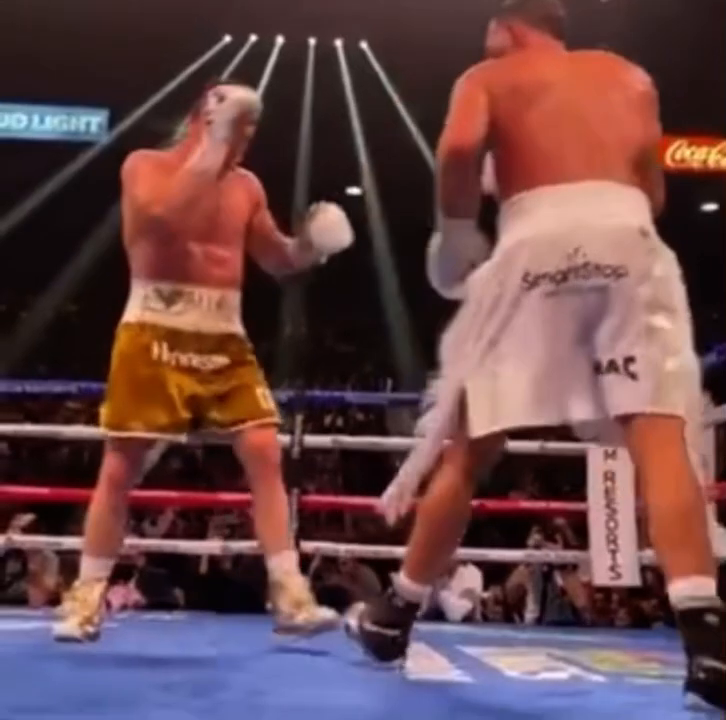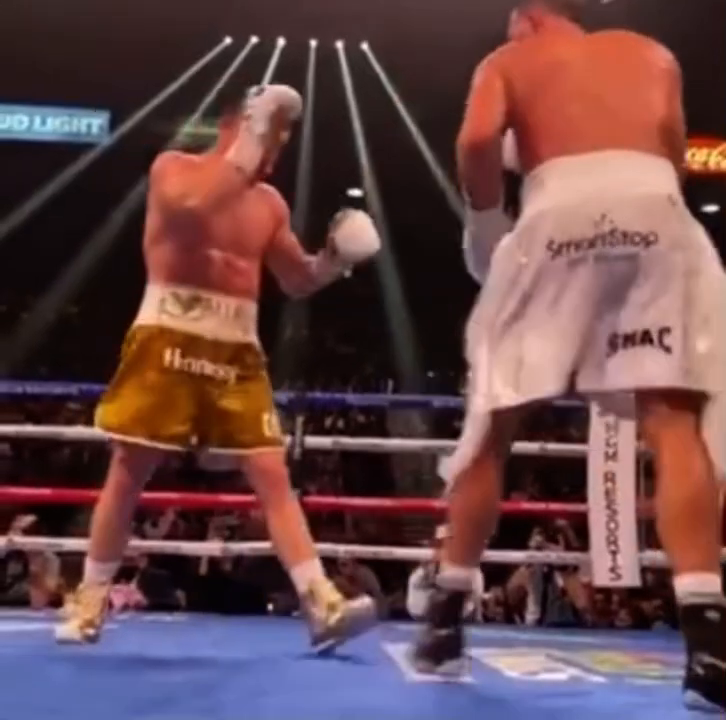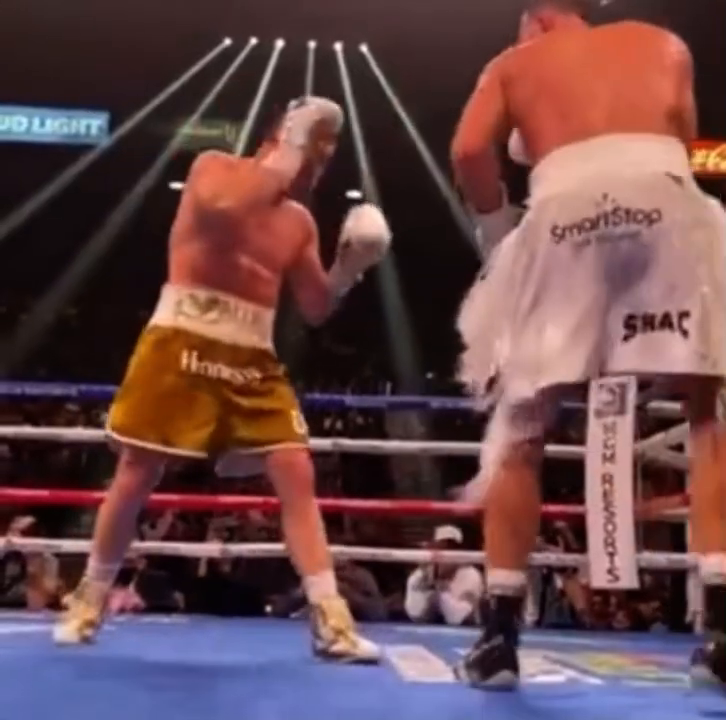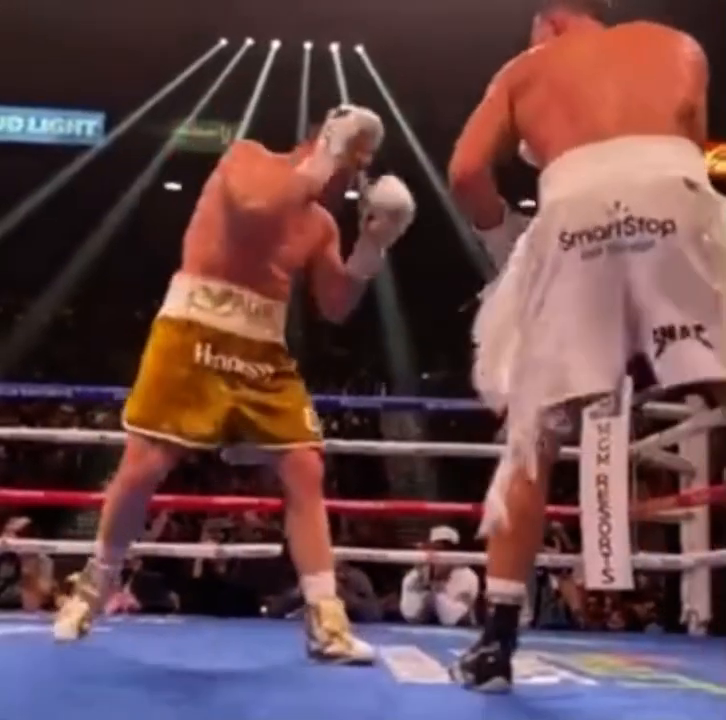
dt=0.1s
person 1, frame 1
left shoulder: (490, 74)
right shoulder: (628, 77)
left elbow: (460, 145)
right elbow: (653, 190)
left wrist: (455, 226)
left hip: (539, 243)
right hip: (627, 242)
left knee: (467, 448)
right knee: (662, 444)
left ankle: (394, 618)
person 1, frame 2
left shoulder: (508, 61)
left elbow: (477, 140)
left wrist: (486, 218)
left hip: (561, 213)
right hip: (653, 214)
left knee: (494, 427)
left ankle: (445, 619)
person 1, frame 3
left shoulder: (514, 62)
left elbow: (468, 151)
left wrist: (494, 219)
left hip: (566, 200)
right hip: (661, 191)
left knee: (520, 426)
left ankle: (496, 634)
person 1, frame 4
left shoulder: (523, 69)
left elbow: (466, 171)
left wrist: (501, 232)
left hip: (576, 207)
left knee: (531, 435)
left ankle: (495, 641)
person 2, frame 1
left shoulder: (246, 186)
right shoulder: (146, 164)
left elbow: (276, 261)
right elbow: (165, 214)
left wrist: (309, 245)
right wrist: (214, 146)
left hip: (224, 341)
right hip: (154, 335)
left knee: (264, 455)
right knee: (121, 465)
left ankle: (290, 597)
right ankle: (87, 596)
person 2, frame 2
left shoulder: (271, 204)
right shoulder: (175, 166)
left elbow: (301, 283)
right elbow: (195, 205)
left wrist: (337, 259)
right wrist: (252, 139)
left hip: (235, 349)
right hip: (165, 340)
left knee: (270, 472)
right knee: (128, 472)
left ankle: (322, 604)
right ankle: (91, 600)
person 2, frame 3
left shoulder: (299, 221)
right shoulder: (215, 168)
left elbow: (315, 308)
right elbow: (228, 209)
left wrist: (348, 265)
right wrist: (291, 151)
left hip: (253, 358)
right hip: (182, 342)
left knee: (297, 475)
right knee: (136, 476)
left ankle: (332, 622)
right ankle: (90, 599)
person 2, frame 4
left shoulder: (322, 222)
right shoulder: (250, 159)
left elbow: (336, 307)
right elbow: (257, 207)
left wrist: (374, 243)
right wrist: (330, 156)
left hip: (262, 349)
right hip: (192, 331)
left knee: (304, 471)
right knee: (144, 467)
left ankle: (326, 620)
right ankle: (93, 587)
